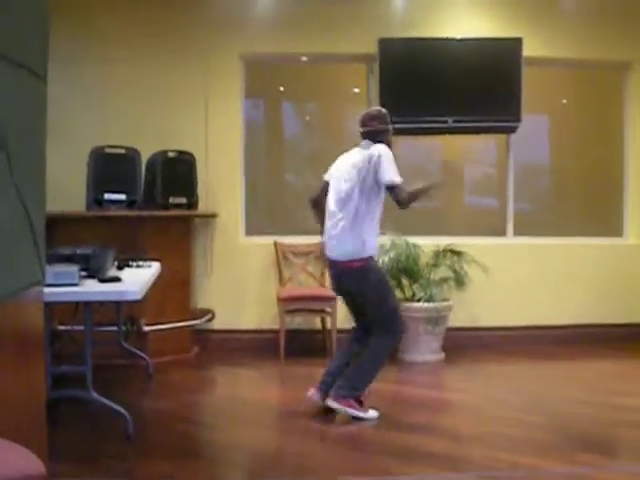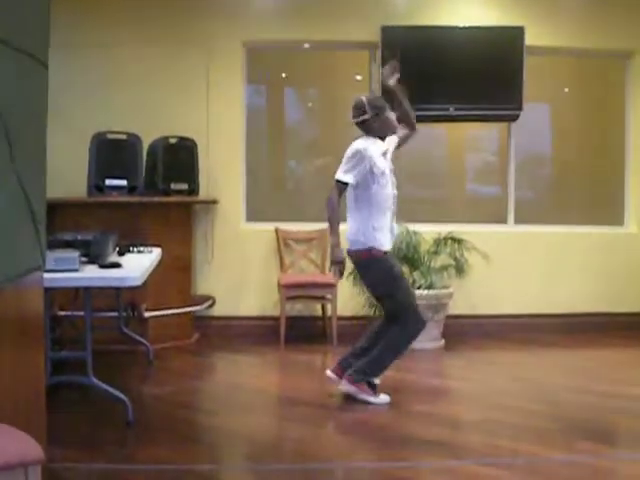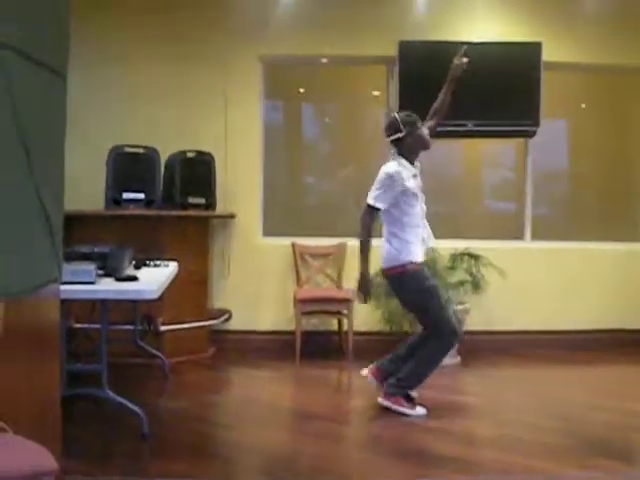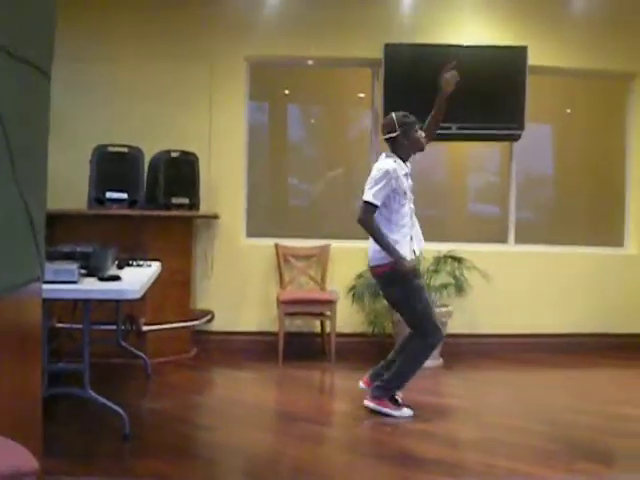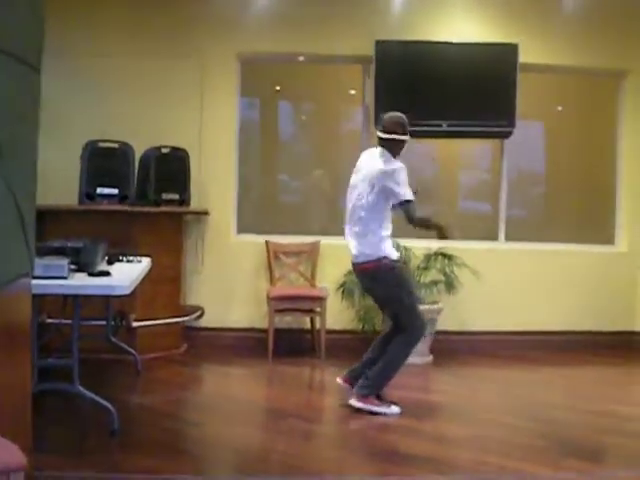
dt=0.5s
person 1, frame 1
left shoulder: (345, 159)
right shoulder: (380, 154)
left elbow: (317, 200)
right elbow: (402, 199)
right wrist: (433, 184)
left hip: (335, 259)
right hip: (359, 261)
left knee: (366, 327)
right knee: (388, 330)
left ankle: (326, 387)
right ankle: (346, 394)
person 1, frame 2
left shoulder: (381, 147)
right shoulder: (361, 149)
left elbow: (411, 127)
right elbow: (335, 196)
left wrist: (394, 91)
right wrist: (335, 245)
left hip: (377, 250)
right hip: (370, 251)
left knee: (395, 316)
right knee: (412, 321)
left ankle: (346, 367)
right ankle: (360, 378)
person 1, frame 3
left shoulder: (411, 163)
right shoulder: (392, 172)
left elbow: (436, 118)
right elbow: (366, 218)
left wrist: (452, 79)
right wrist: (364, 269)
left hip: (408, 265)
right hip: (404, 267)
left knee: (435, 331)
right knee: (446, 334)
left ankle: (384, 370)
right ankle: (396, 392)
person 1, frame 4
left shoulder: (399, 161)
right shoulder: (386, 169)
left elbow: (434, 129)
right elbow: (365, 216)
left wrist: (444, 95)
right wrist: (395, 257)
left hip: (395, 261)
right hip: (389, 265)
left knee: (420, 328)
right knee: (428, 333)
left ankle: (378, 380)
right ankle: (381, 394)
person 1, frame 5
left shoulder: (367, 157)
right shoulder: (393, 168)
right elbow: (412, 216)
right wrist: (435, 226)
left hip: (363, 259)
right hip: (378, 260)
left knee: (402, 324)
right knee: (411, 328)
left ankle: (356, 378)
right ankle: (366, 392)
